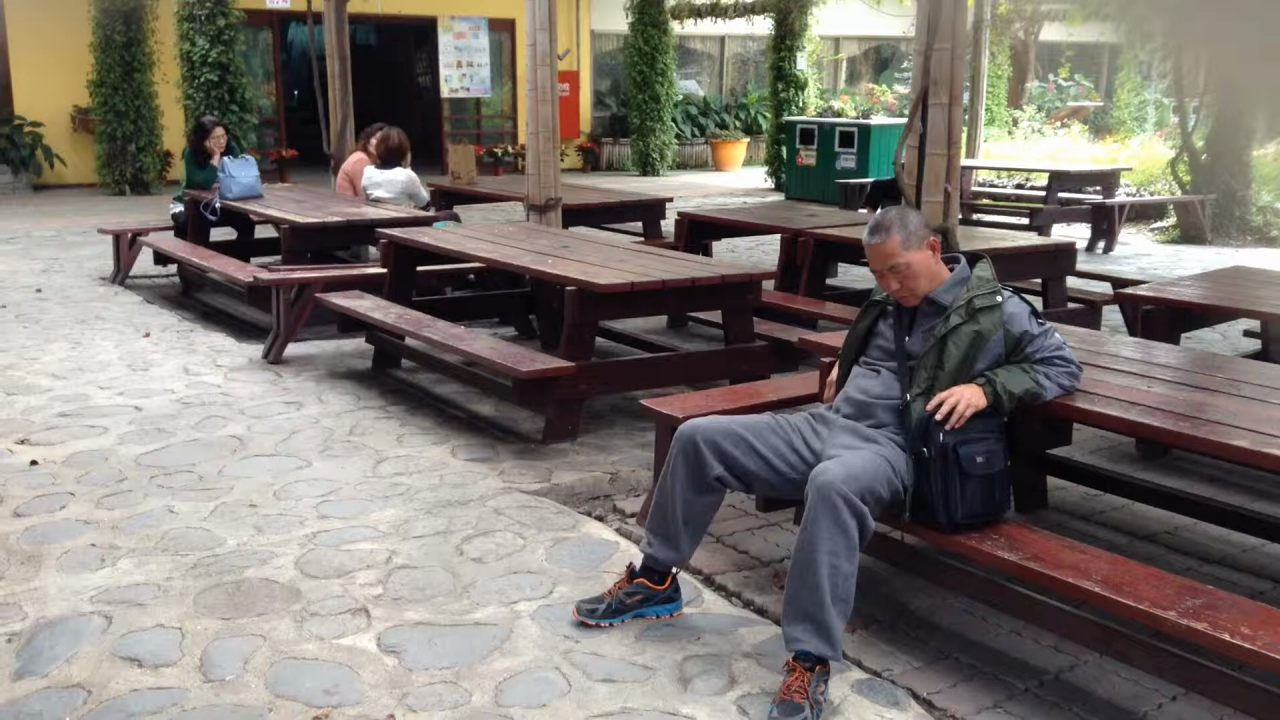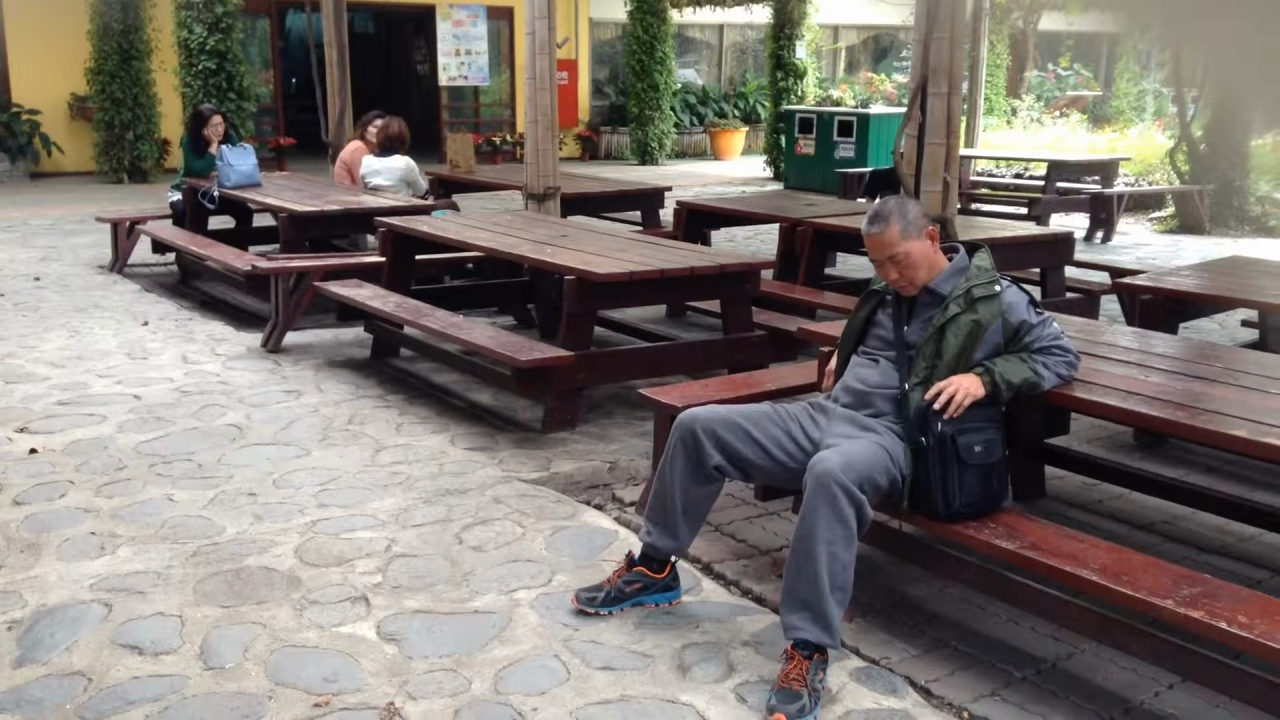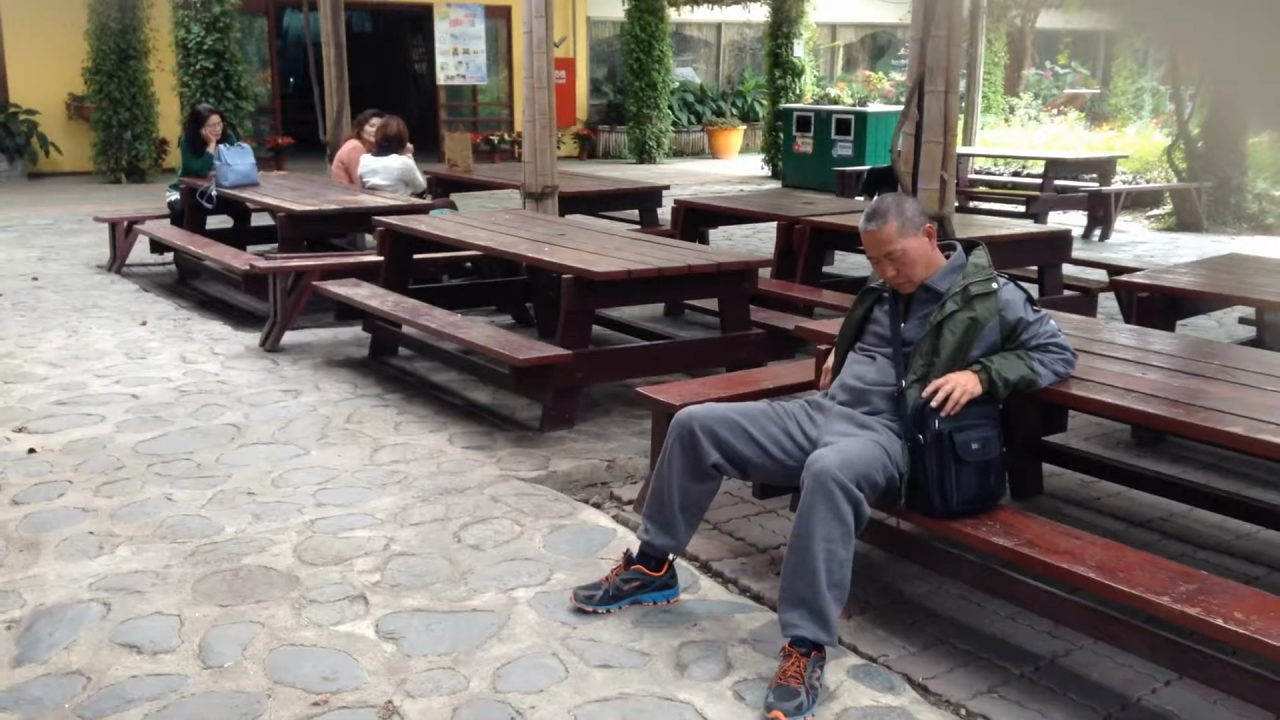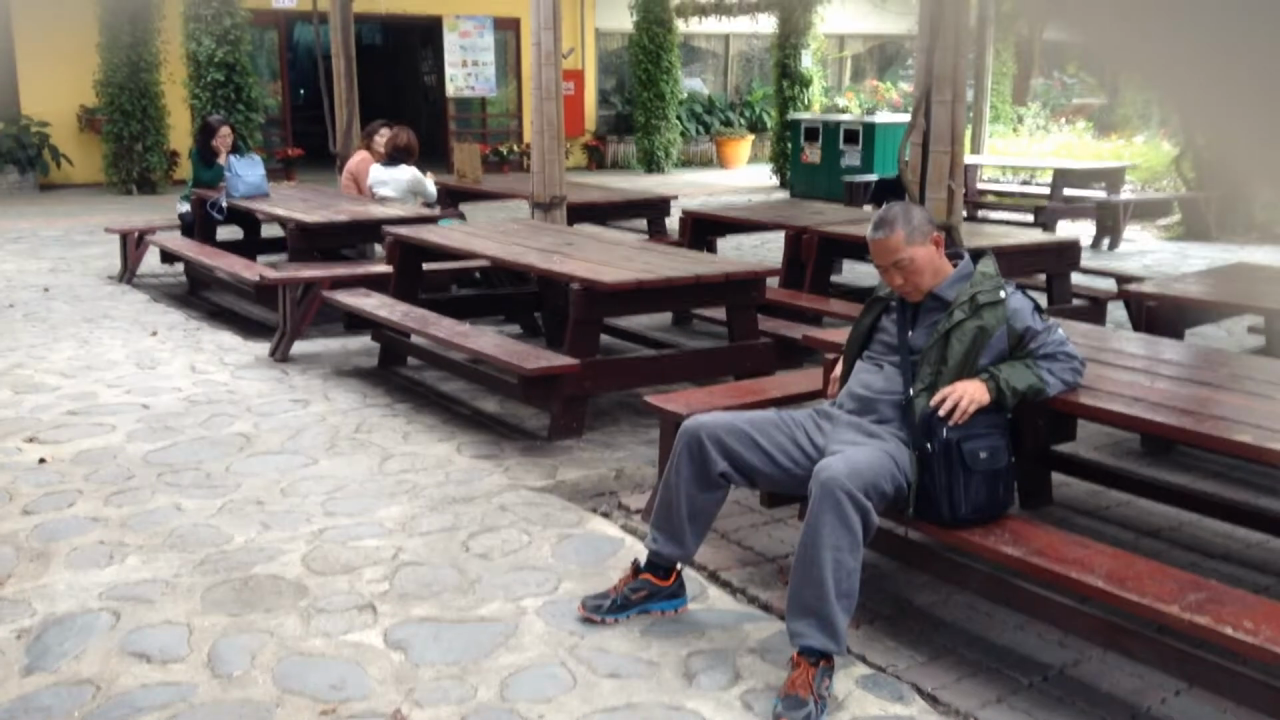
dt=0.7s
person 1, frame 1
left shoulder: (993, 310)
right shoulder: (889, 300)
left elbow: (1062, 366)
left wrist: (986, 387)
right wrist: (843, 364)
left hip: (890, 448)
right hip: (827, 423)
left knee: (833, 484)
right knee: (698, 437)
left ankle: (810, 663)
right ankle: (655, 578)
person 1, frame 2
left shoulder: (992, 299)
right shoulder: (887, 291)
left elbow: (1061, 355)
left wrist: (985, 377)
right wrist: (843, 353)
left hip: (889, 437)
right hip: (823, 413)
left knee: (831, 471)
right knee: (697, 425)
left ankle: (808, 652)
right ankle: (654, 569)
person 1, frame 3
left shoulder: (989, 297)
right shoulder: (885, 288)
left elbow: (1057, 353)
left wrist: (982, 374)
right wrist: (840, 350)
left hip: (887, 435)
right hip: (821, 410)
left knee: (829, 470)
right knee: (694, 423)
left ankle: (806, 649)
right ankle: (652, 567)
person 1, frame 4
left shoulder: (996, 305)
right shoulder: (892, 297)
left elbow: (1065, 362)
left wrist: (989, 384)
right wrist: (848, 359)
left hip: (895, 444)
right hip: (830, 419)
left knee: (836, 479)
right knee: (702, 433)
left ankle: (814, 659)
right ankle: (660, 575)
